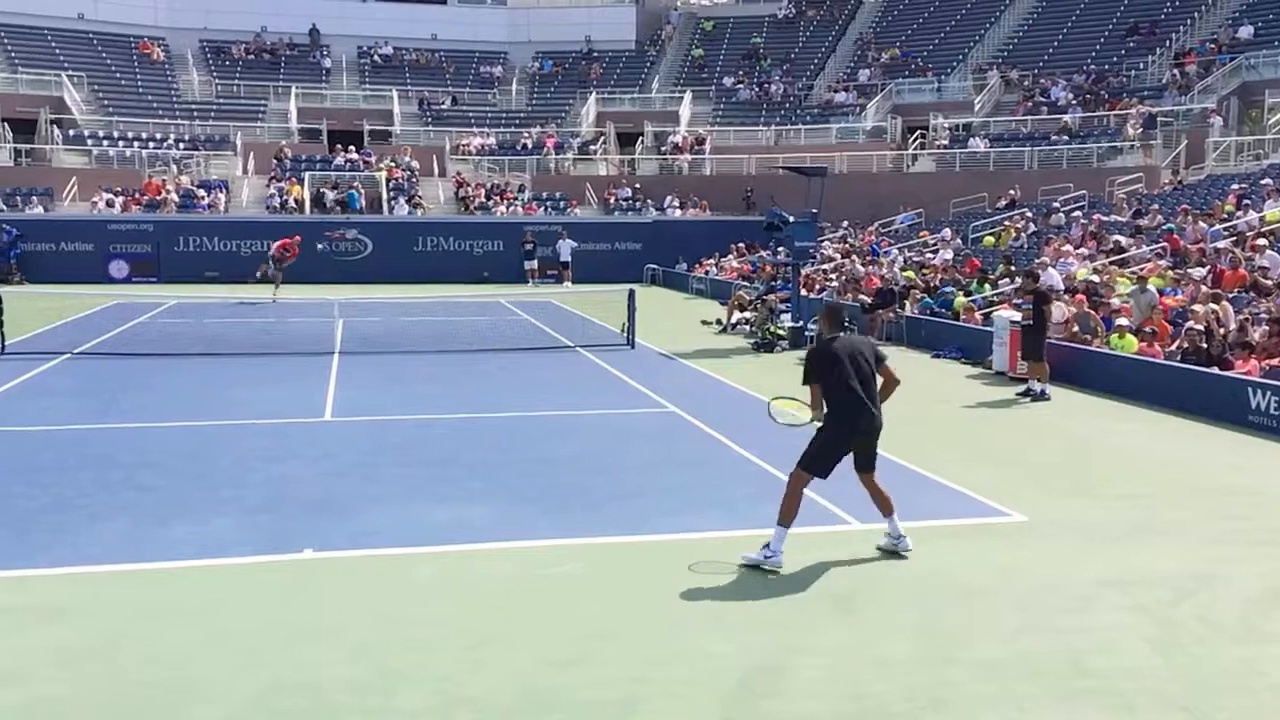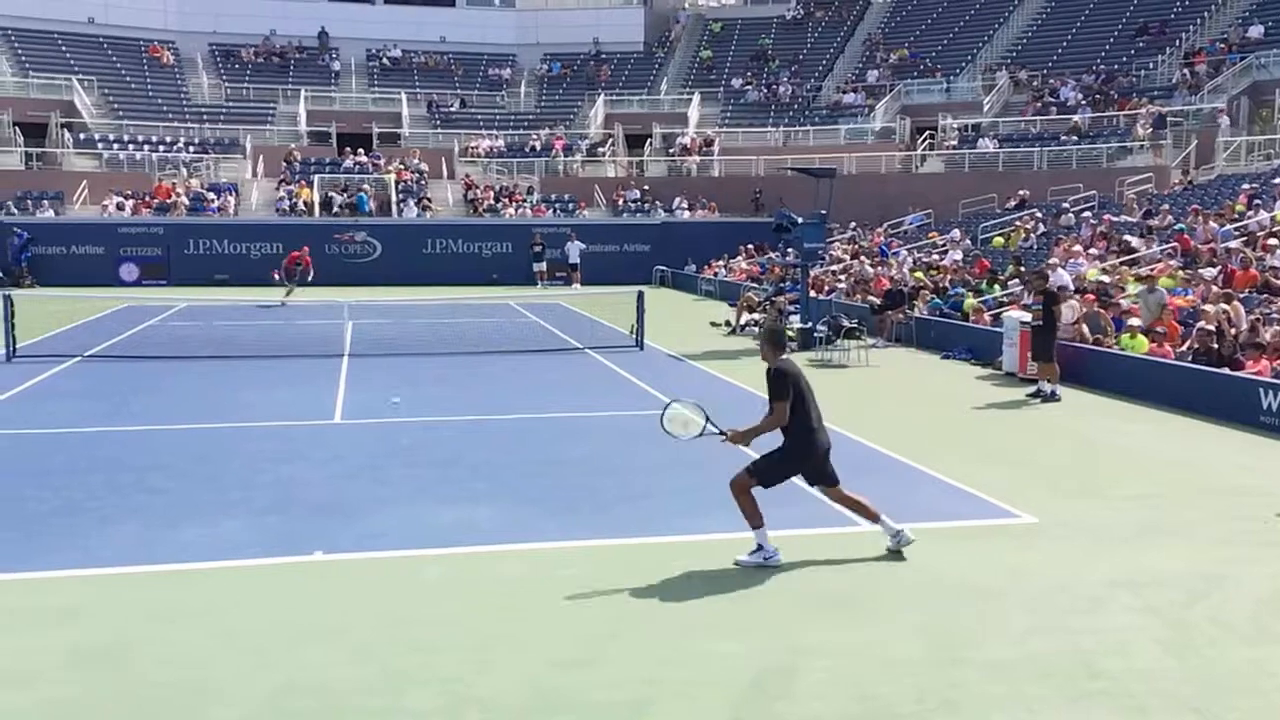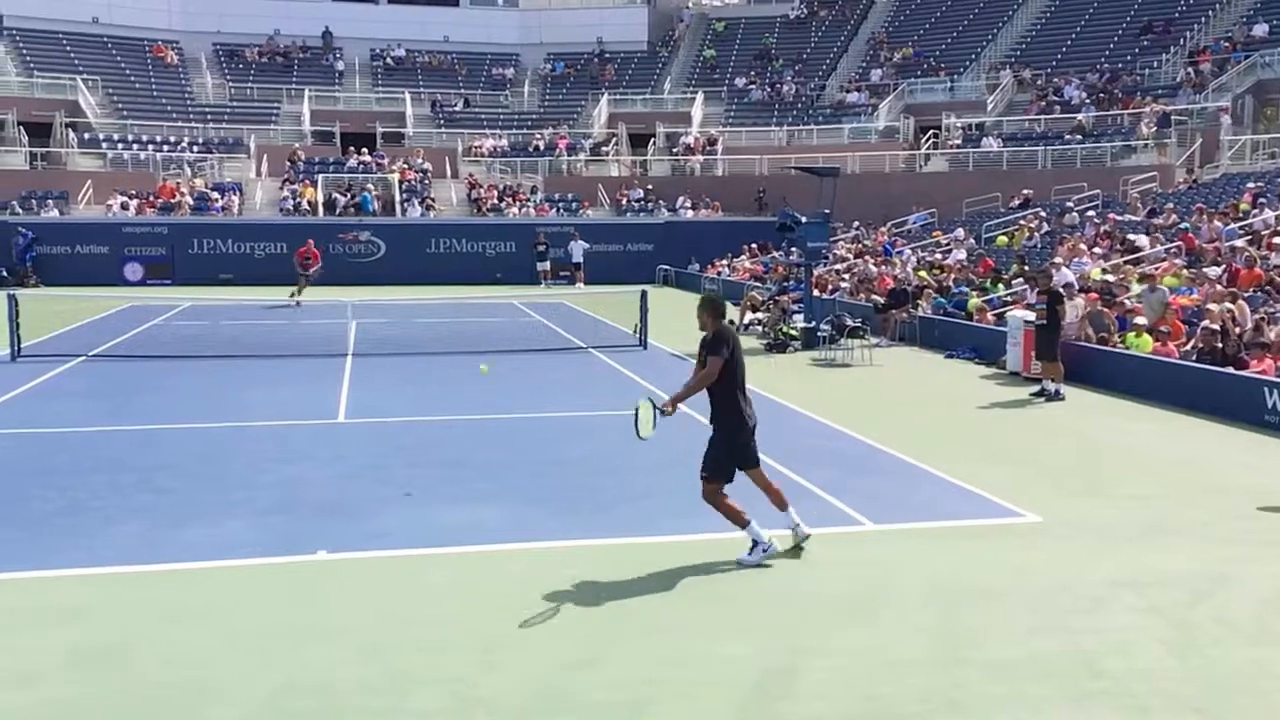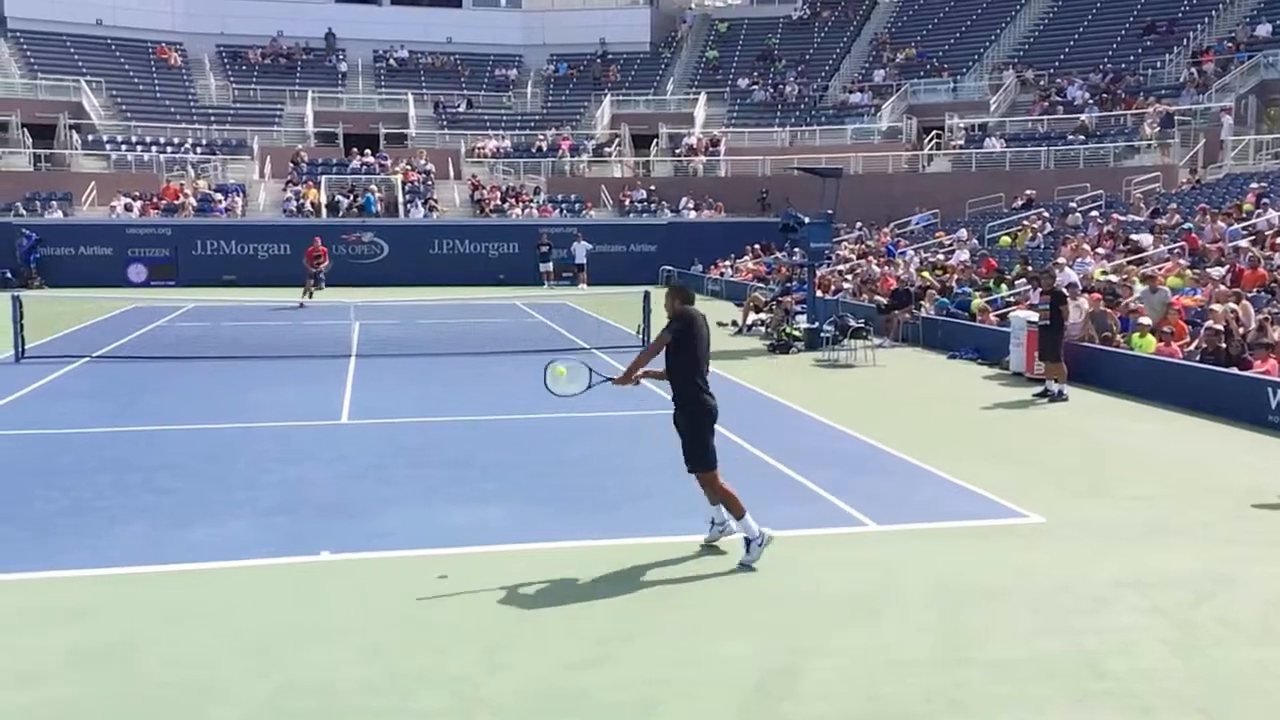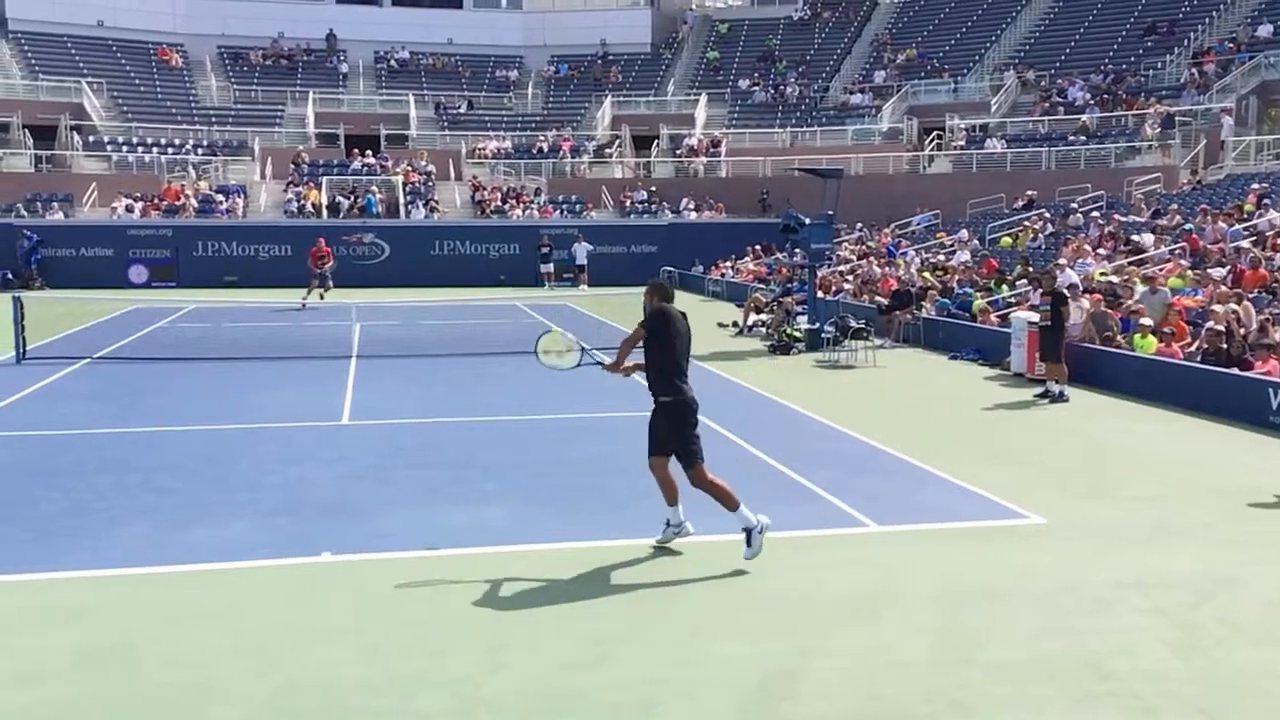
dt=0.2s
person 1, frame 1
left shoulder: (817, 352)
right shoulder: (865, 344)
left elbow: (816, 405)
right elbow: (892, 380)
left wrist: (820, 415)
left hip: (841, 425)
right hip: (871, 423)
left knee: (797, 481)
right knee: (868, 480)
left ankle: (773, 551)
right ankle: (897, 536)
person 1, frame 2
left shoulder: (780, 373)
right shoulder: (777, 370)
left elbow: (779, 418)
right elbow: (774, 413)
left wrist: (745, 433)
right wrist: (750, 435)
left hip: (800, 447)
right hip: (817, 443)
left knee: (739, 485)
right knee: (837, 494)
left ankle: (765, 551)
right ankle: (896, 533)
person 1, frame 3
left shoulder: (723, 334)
right shoulder: (709, 341)
left elbow: (709, 376)
right elbow: (697, 378)
left wrist: (675, 398)
right wrist: (675, 401)
left hip: (731, 425)
right hip: (741, 420)
left knee: (712, 492)
right knee: (758, 475)
left ankle: (762, 543)
right ankle: (797, 526)
person 1, frame 4
left shoulder: (686, 316)
right shoulder: (693, 322)
left elbow: (653, 349)
right elbow: (676, 371)
left wrist: (628, 374)
right wrist: (642, 374)
left hip: (694, 408)
right hip: (689, 406)
left knee: (709, 479)
right knee: (707, 472)
left ankle: (755, 535)
right ankle: (721, 521)
person 1, frame 5
left shoulder: (661, 313)
right shoulder: (676, 320)
left elbow: (629, 343)
left wrist: (618, 364)
right wrist: (637, 367)
left hip: (675, 405)
right hip: (666, 403)
left knee: (698, 476)
right knee: (657, 464)
left ankle: (752, 523)
right ankle: (677, 523)
